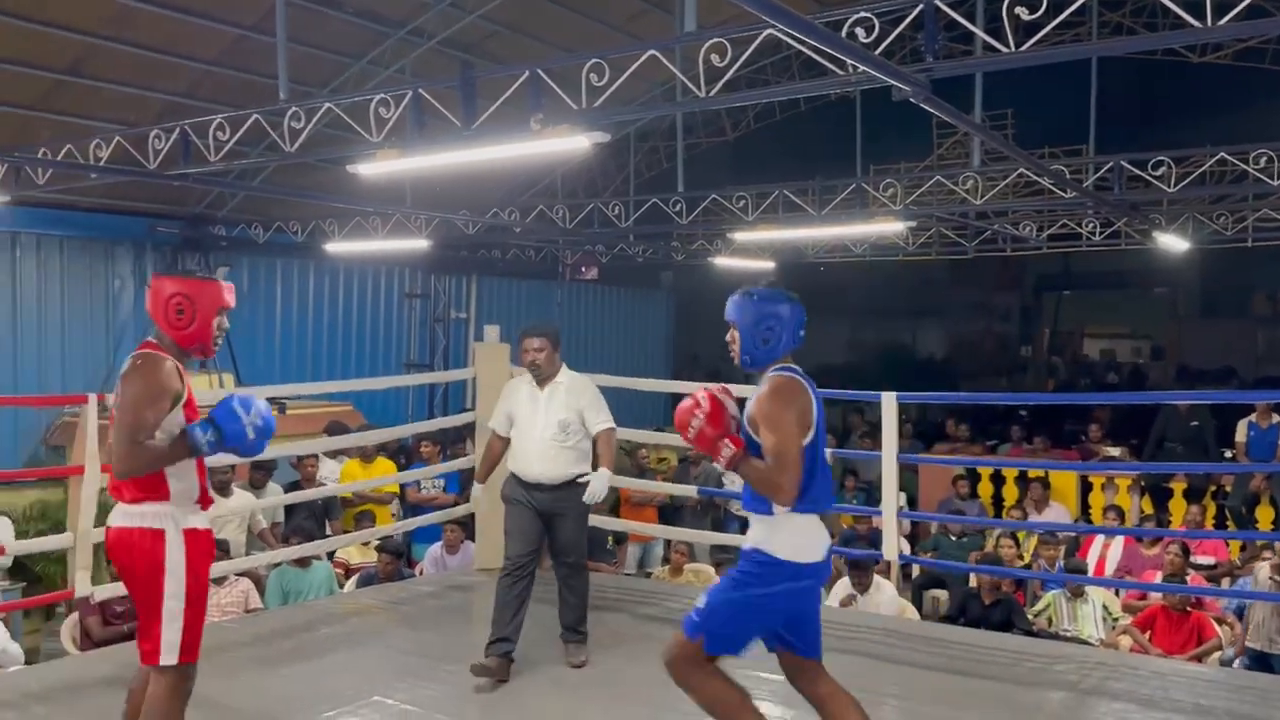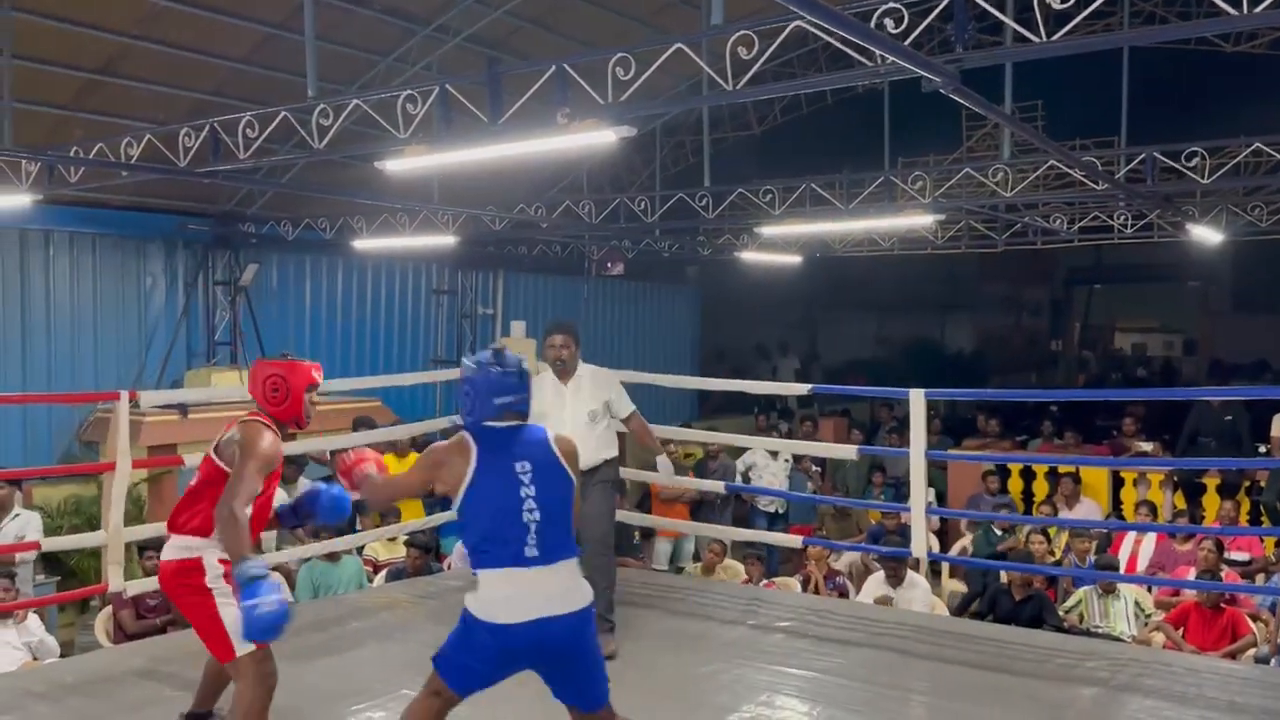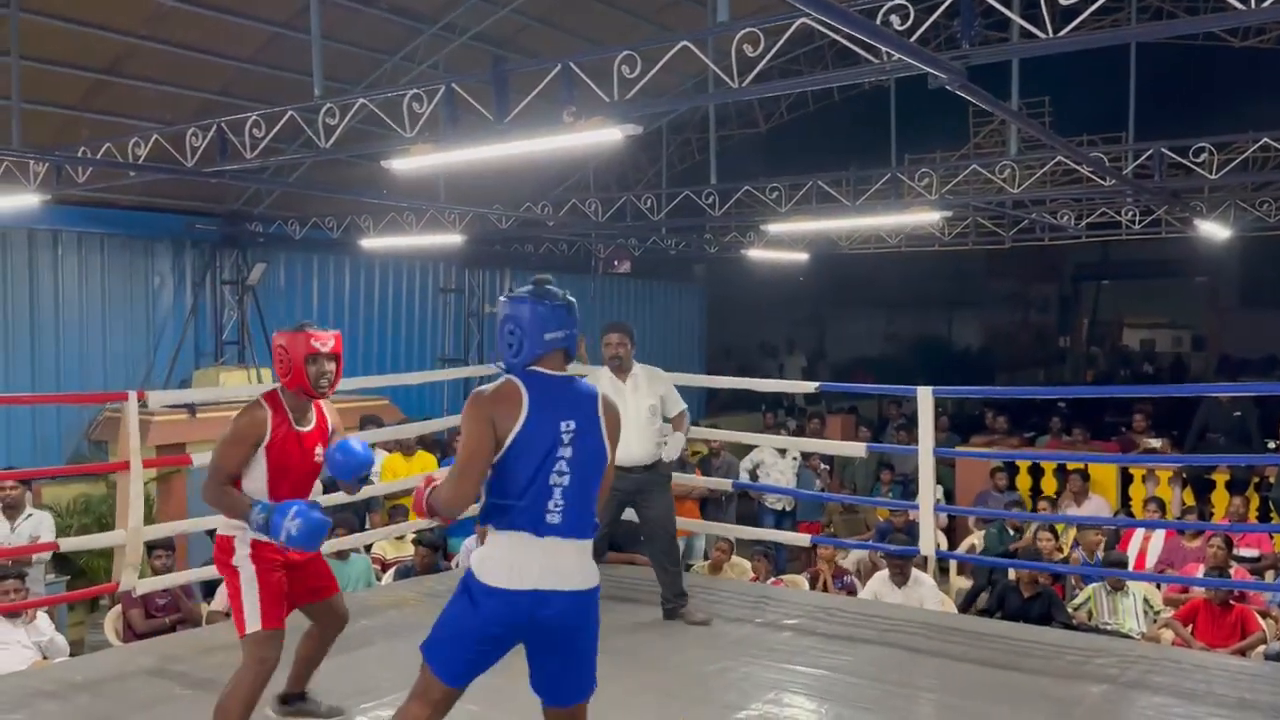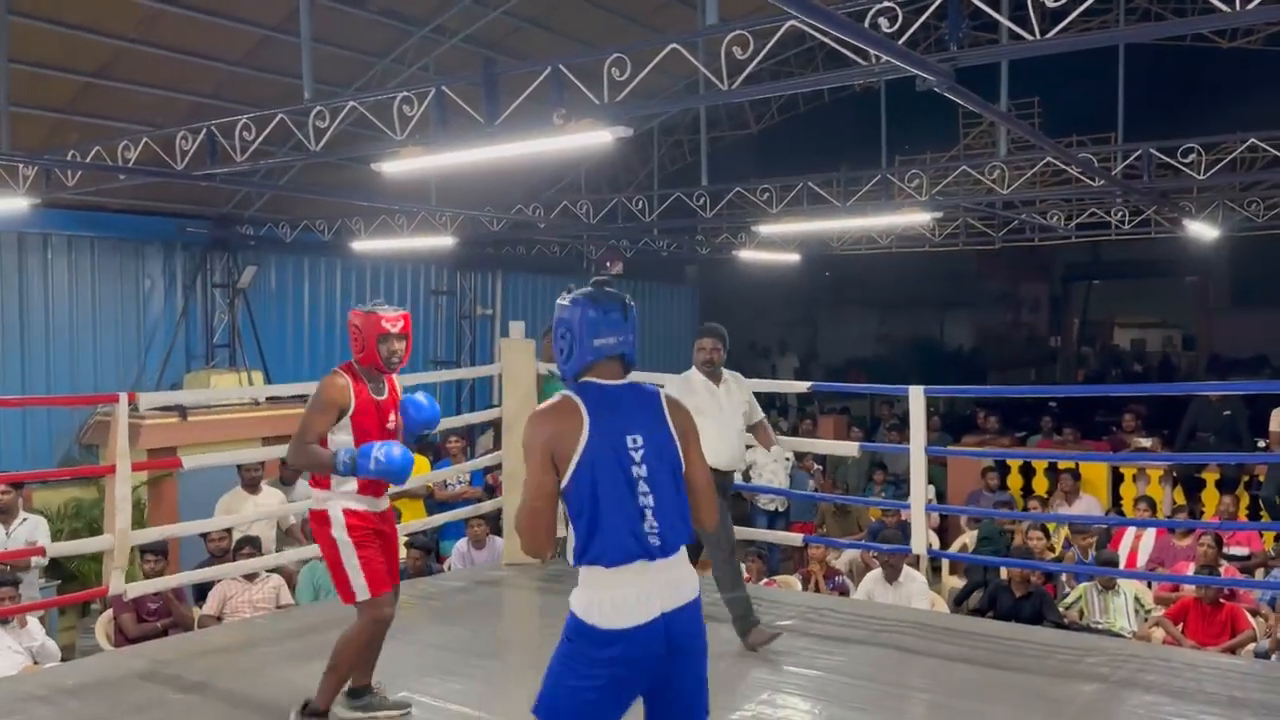
dt=0.5s
person 1, frame 1
left shoulder: (776, 392)
right shoulder: (794, 386)
left elbow: (784, 488)
left wrist: (723, 447)
right wrist: (736, 429)
left hip: (778, 558)
right hip: (799, 553)
left knee: (684, 659)
right knee: (809, 676)
person 1, frame 2
left shoulder: (456, 454)
right shoulder: (562, 448)
left elbow: (383, 491)
left wrist: (358, 472)
left hip: (496, 618)
right hip: (569, 612)
person 1, frame 3
left shoulder: (491, 401)
right shoulder: (605, 410)
left elbow: (455, 499)
left wrist: (430, 498)
left hip: (498, 583)
right hip: (574, 589)
person 1, frame 4
left shoulder: (554, 421)
right shoulder: (671, 411)
left elbow: (534, 542)
right elbow: (707, 520)
left wrist: (544, 485)
left hip: (606, 620)
right hip: (680, 609)
person 2, frame 1
left shoulder: (153, 367)
right shoulder: (154, 370)
right elbow: (126, 459)
left wrist: (215, 430)
right wrist: (206, 438)
left hip: (137, 529)
right hip: (164, 534)
left knee: (158, 659)
right knee: (173, 672)
person 2, frame 2
left shoulder: (251, 432)
right shoulder: (262, 438)
right elbow: (229, 508)
left wrist: (293, 514)
right wrist: (251, 576)
left hip: (206, 561)
right hip: (201, 564)
left knee: (235, 638)
right knee: (257, 673)
person 2, frame 3
left shoulder: (325, 413)
right shoulder: (258, 418)
left elbow: (335, 481)
right elbow: (213, 488)
left wrist: (349, 469)
right wrist: (269, 515)
left hip: (297, 543)
right hip: (252, 546)
left knee: (333, 616)
right knee: (262, 657)
person 2, frame 4
left shoulder: (392, 384)
right shoulder: (337, 387)
right elbow: (297, 453)
left wrist: (412, 430)
right wrist: (354, 461)
left hip: (375, 509)
right hip: (342, 515)
left knee: (384, 604)
right knee: (376, 613)
person 3, frame 1
left shoulder: (582, 388)
right shoulder: (513, 389)
left elbow: (605, 433)
right elbow: (498, 438)
left wrist: (604, 472)
right wrist: (480, 481)
left hip: (569, 493)
right hip: (522, 492)
left knee: (571, 566)
right knee: (516, 567)
left ankle: (575, 637)
right ankle: (499, 653)
person 3, frame 2
left shoulder: (602, 379)
right shoulder: (536, 387)
left elbow: (633, 421)
left wrist: (660, 455)
left hip: (599, 477)
left knee: (598, 548)
left ankle: (604, 627)
person 3, frame 3
left shoulder: (656, 378)
right shoulder: (590, 385)
left elbow: (680, 413)
left wrist: (678, 436)
left hip: (653, 473)
left knee: (664, 540)
left ankle: (676, 604)
person 3, frame 4
left shoulder: (738, 383)
right shoulder: (680, 389)
left elbow: (758, 422)
left wrist: (775, 448)
left hip: (722, 478)
left knee: (692, 545)
right knee: (721, 547)
right ankle: (748, 629)
